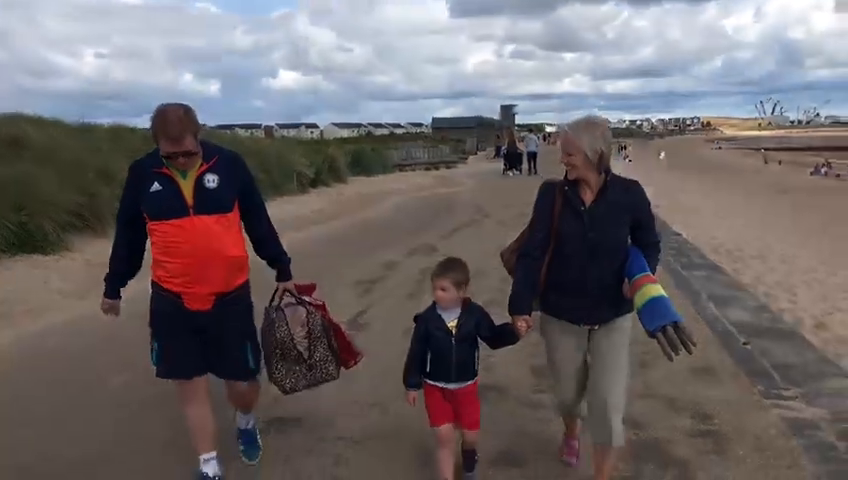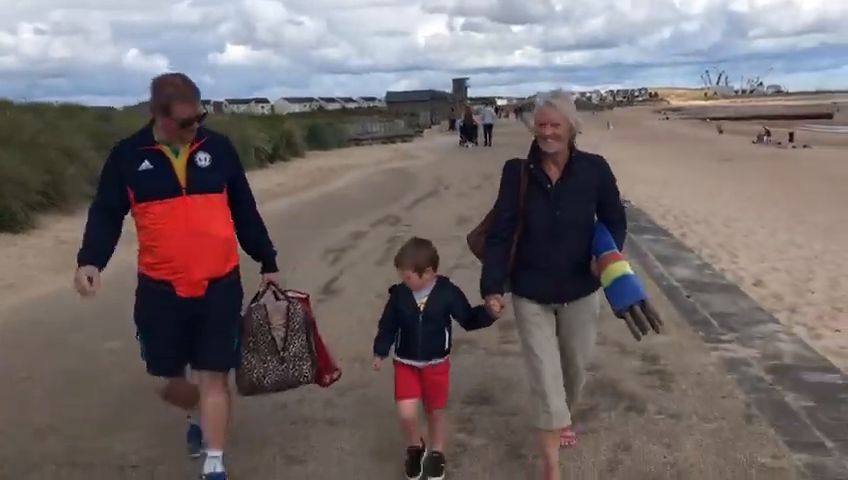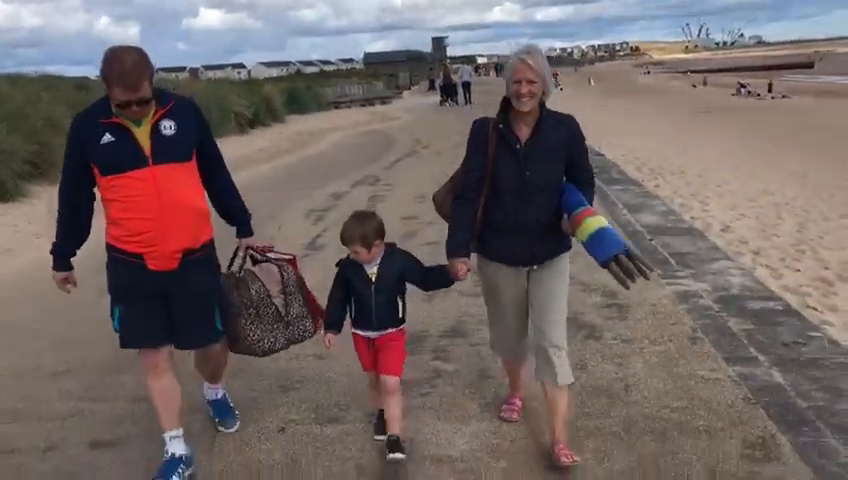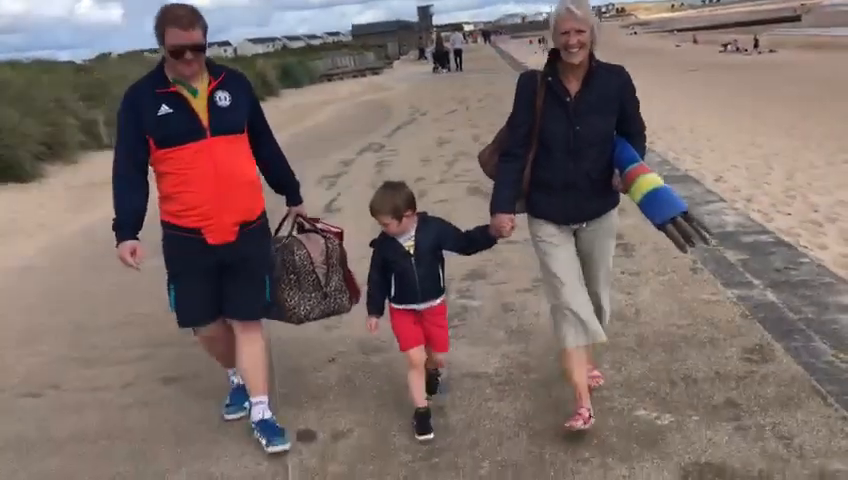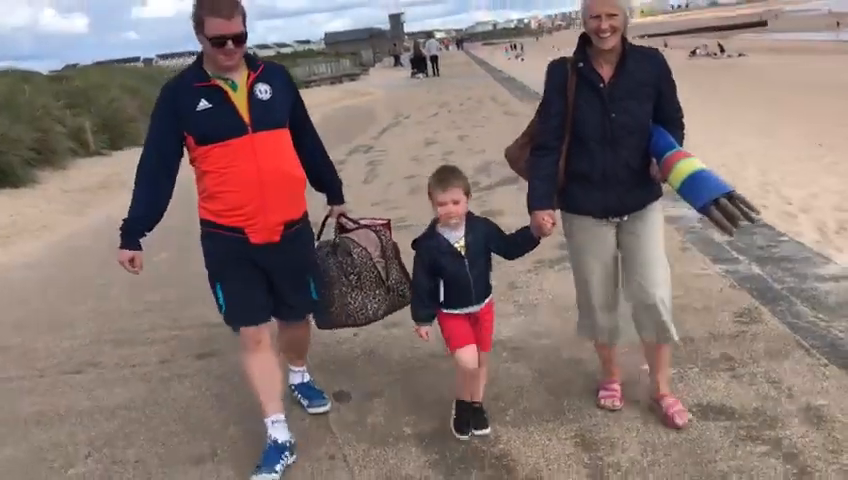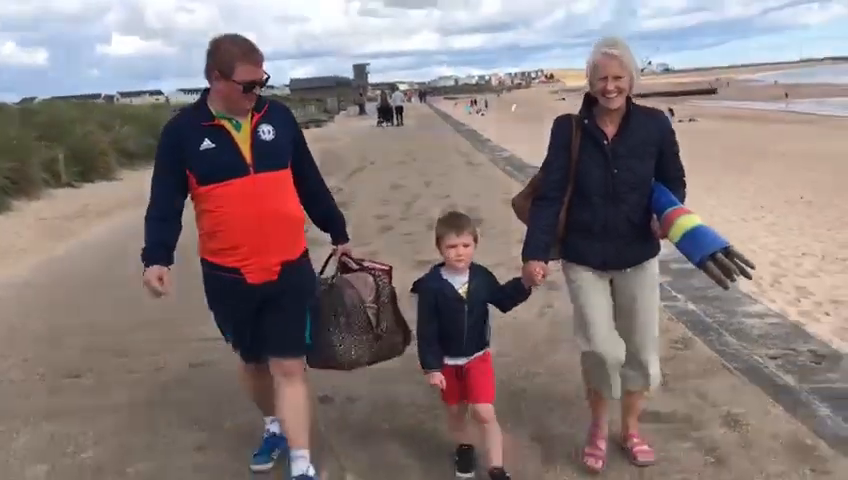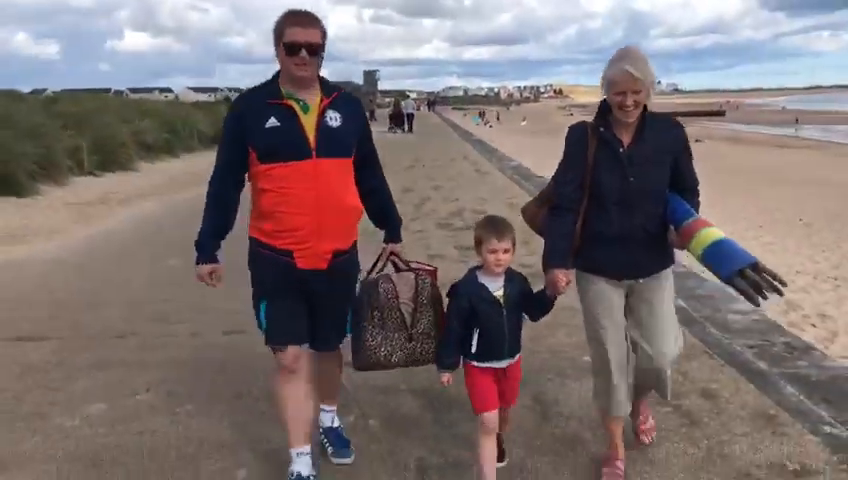
dt=0.5s
person 1, frame 1
left shoulder: (230, 165)
right shoulder: (142, 174)
left elbow: (258, 223)
right elbow: (129, 236)
left wrist: (282, 270)
right wrist: (114, 287)
left hip: (229, 296)
right hip: (172, 301)
left knee: (243, 382)
right knee: (190, 387)
left ankle: (246, 420)
person 1, frame 2
left shoulder: (218, 148)
right shoulder: (128, 155)
left elbow: (244, 210)
right elbow: (106, 215)
left wrist: (267, 263)
right wrist: (90, 260)
left hip: (219, 285)
right hip: (159, 288)
left knee: (213, 374)
right knee: (169, 379)
right ankle: (199, 414)
person 1, frame 3
left shoulder: (184, 112)
right shoulder: (88, 128)
left elbow: (216, 175)
right elbow: (74, 197)
left wrist: (242, 226)
right wrist: (63, 256)
left hip: (194, 256)
right hip: (130, 265)
left knee: (211, 344)
right knee: (154, 358)
left ankle: (214, 391)
person 1, frame 4
left shoulder: (234, 84)
right shoulder: (141, 99)
left elbow: (265, 146)
right elbow: (129, 170)
left wrist: (292, 196)
right wrist: (127, 231)
left hip: (249, 230)
right hip: (186, 238)
left knee: (247, 322)
right knee: (208, 328)
left ankle: (260, 413)
right ankle: (238, 375)
person 1, frame 5
left shoulder: (275, 78)
right shoulder: (179, 95)
left elbow: (307, 142)
right elbow: (157, 168)
left wrist: (334, 194)
right wrist: (133, 234)
left hip: (290, 228)
right hip: (227, 238)
left knee: (295, 316)
right knee: (252, 334)
left ankle: (298, 375)
right ankle: (279, 438)
person 1, frame 6
left shoulder: (279, 118)
right shoulder: (182, 133)
left elbow: (310, 182)
right elbow: (164, 204)
left wrist: (337, 233)
right wrist: (156, 257)
left hip: (291, 269)
right hip: (226, 276)
left knee: (289, 366)
right knee: (253, 361)
right ankle: (273, 425)
person 1, frame 7
left shoulder: (347, 107)
right shoulder: (249, 109)
left elbow: (370, 175)
right elbow: (225, 184)
left wrist: (391, 230)
right wrist: (208, 249)
left hip: (337, 258)
right hip: (275, 259)
left knee: (327, 348)
right knee: (290, 359)
left ankle: (330, 420)
person 2, frame 1
left shoulder: (629, 194)
right shoulder: (551, 195)
left elbow: (649, 245)
right elbow: (531, 254)
right wrist: (520, 306)
left hip: (613, 315)
right hip: (561, 314)
left knee: (608, 402)
right knee: (568, 391)
right ankle: (570, 431)
person 2, frame 2
left shoulder: (595, 170)
right shoulder: (517, 173)
left elbow: (615, 222)
right elbow: (500, 232)
right wrist: (492, 286)
left hip: (580, 291)
right hip: (531, 294)
left knee: (573, 365)
right knee: (545, 379)
left ankle: (566, 417)
person 2, frame 3
left shoulder: (565, 129)
right shoulder: (485, 131)
left elbow: (583, 182)
right elbow: (467, 193)
right wrist: (457, 249)
left hip: (551, 253)
right hip: (498, 254)
left knee: (551, 339)
right knee: (508, 331)
left ankle: (559, 439)
right ankle: (515, 390)
person 2, frame 4
left shoulder: (615, 81)
right shoulder: (533, 86)
left elbow: (634, 136)
right elbow: (514, 149)
right wrist: (502, 206)
left hip: (599, 210)
right hip: (547, 215)
left knee: (594, 294)
right knee: (568, 302)
left ankle: (583, 359)
right ankle: (582, 403)
person 2, frame 5
left shoulder: (650, 66)
right shoulder: (563, 74)
left elbow: (671, 123)
right elbow: (547, 144)
right wrist: (541, 203)
left hip: (641, 202)
right hip: (580, 207)
left knee: (654, 296)
right knee: (598, 297)
left ankle: (662, 390)
right ankle: (611, 375)
person 2, frame 6
left shoulder: (654, 125)
right shoulder: (568, 130)
left elbow: (673, 181)
right elbow: (549, 194)
right wrist: (535, 252)
left hip: (639, 257)
right hip: (584, 259)
left knee: (641, 349)
right knee: (600, 349)
left ankle: (629, 427)
right ankle: (598, 427)
person 2, frame 7
left shoulder: (669, 133)
right shoulder: (583, 138)
left elbow: (687, 192)
right elbow: (563, 204)
right wrist: (556, 261)
left hip: (654, 266)
right hip: (598, 270)
left knee: (659, 353)
right knee: (609, 362)
left ankle: (639, 402)
person 3, frame 1
left shoulder: (475, 314)
right shoulder: (426, 320)
left elbow: (494, 338)
right elbow: (416, 354)
left wrist: (514, 330)
right wrist: (412, 385)
left hip: (466, 387)
right hip: (435, 387)
left knee: (470, 434)
right knee: (444, 437)
left ankle: (469, 449)
person 3, frame 2
left shoulder: (447, 293)
right shoulder: (399, 295)
left elbow: (469, 319)
right elbow: (388, 325)
left wrist: (490, 311)
right wrist: (380, 352)
left hip: (437, 364)
right hip: (405, 364)
left knee: (436, 412)
right knee: (407, 414)
left ankle: (437, 454)
right ankle: (415, 447)
person 3, frame 3
left shoulder: (399, 261)
right shoulder: (348, 268)
left elbow: (425, 279)
right elbow: (338, 299)
left wrist: (449, 273)
right wrist: (332, 328)
left hip: (392, 334)
right hip: (362, 335)
left knee: (390, 384)
right knee: (374, 381)
left ankle: (394, 437)
right ankle: (382, 414)
person 3, frame 4
left shoulder: (435, 229)
right shoulder: (383, 245)
left elbow: (465, 243)
right elbow: (377, 280)
left wrist: (492, 232)
right wrist: (374, 311)
left hip: (434, 305)
right hip: (402, 310)
left knee: (438, 356)
right knee: (414, 360)
left ankle: (432, 370)
right ankle: (421, 411)
person 3, frame 5
left shoulder: (482, 228)
right shoulder: (429, 244)
left elbow: (509, 247)
right elbow: (421, 283)
left wrist: (534, 232)
right wrist: (422, 319)
left hip: (482, 307)
right hip: (451, 313)
left knee: (480, 360)
right knee: (467, 363)
left ankle: (476, 404)
right ankle: (462, 403)
person 3, frame 6
left shoulder: (483, 278)
right shoulder: (432, 286)
left elbow: (503, 301)
right elbow: (426, 330)
left wrist: (525, 284)
right wrist: (431, 366)
left hip: (478, 357)
right hip: (446, 361)
left knee: (486, 415)
right knee: (455, 410)
right ankle: (464, 447)
person 3, frame 7
left shoulder: (518, 283)
right shoulder: (466, 290)
left elbow: (534, 311)
right elbow: (453, 329)
left wrist: (550, 293)
right wrist: (446, 365)
left hip: (511, 362)
right hip: (479, 366)
left knee: (504, 411)
right knee: (488, 424)
left ankle: (498, 438)
